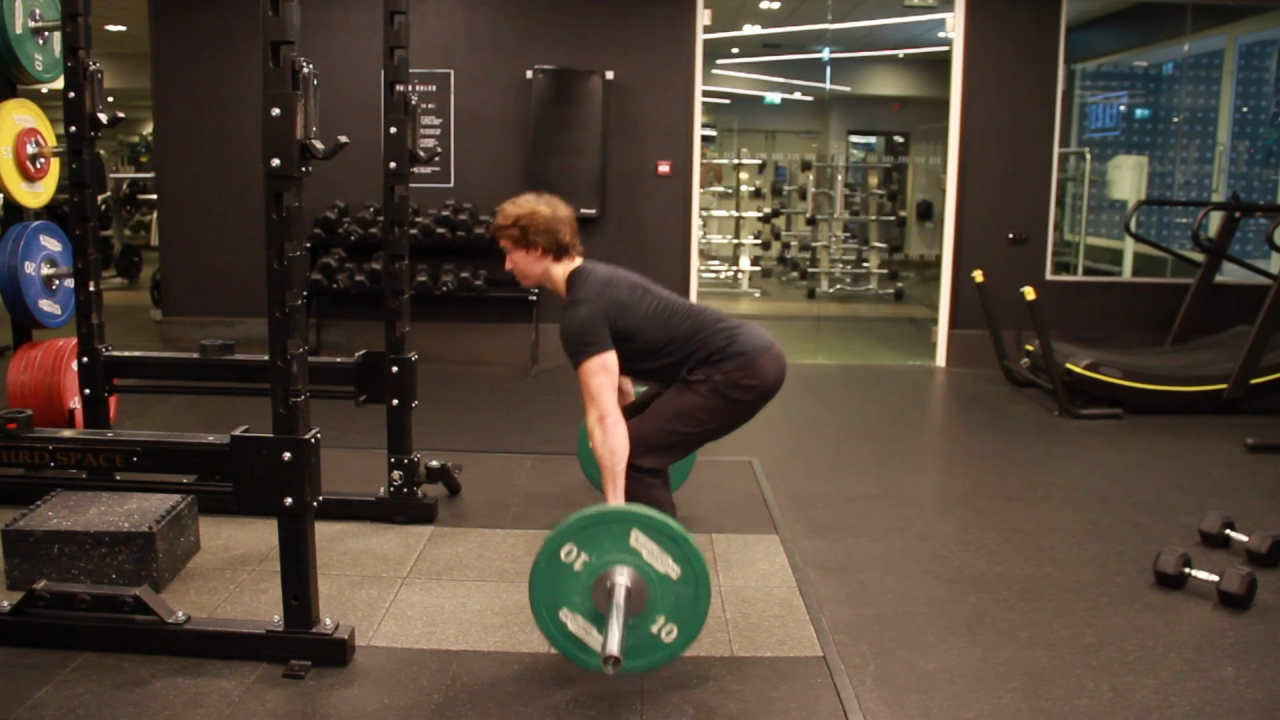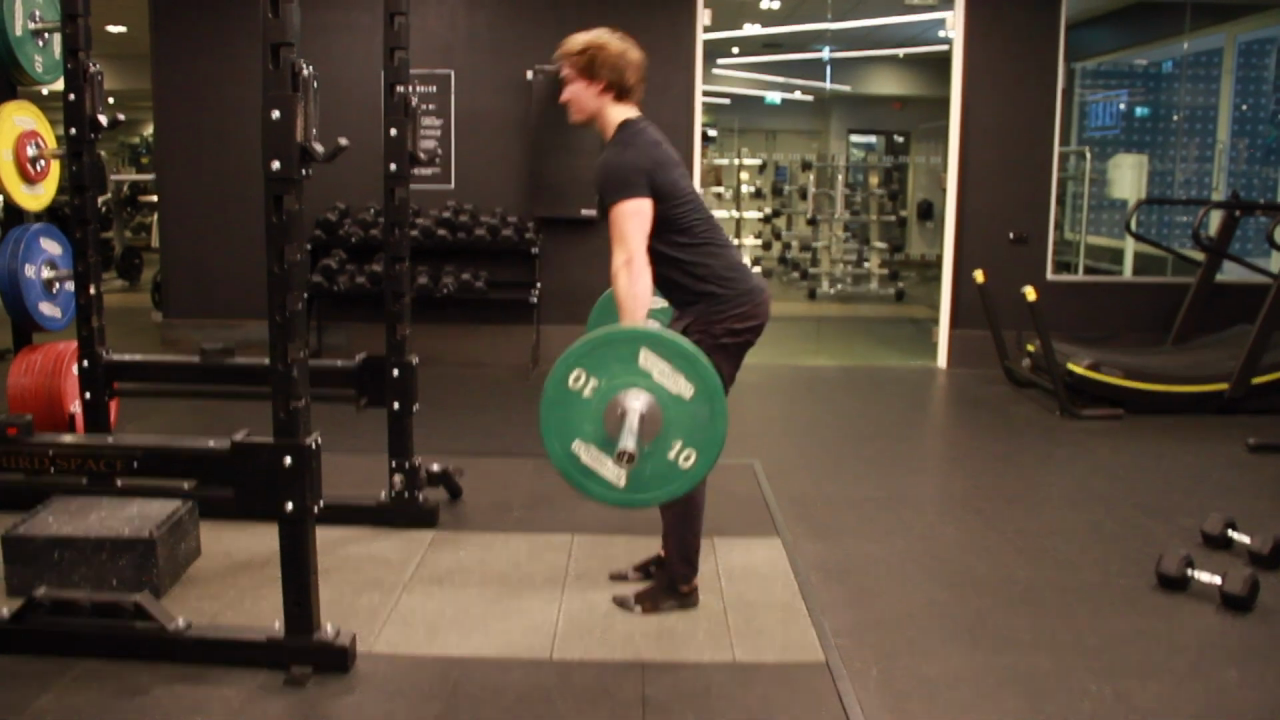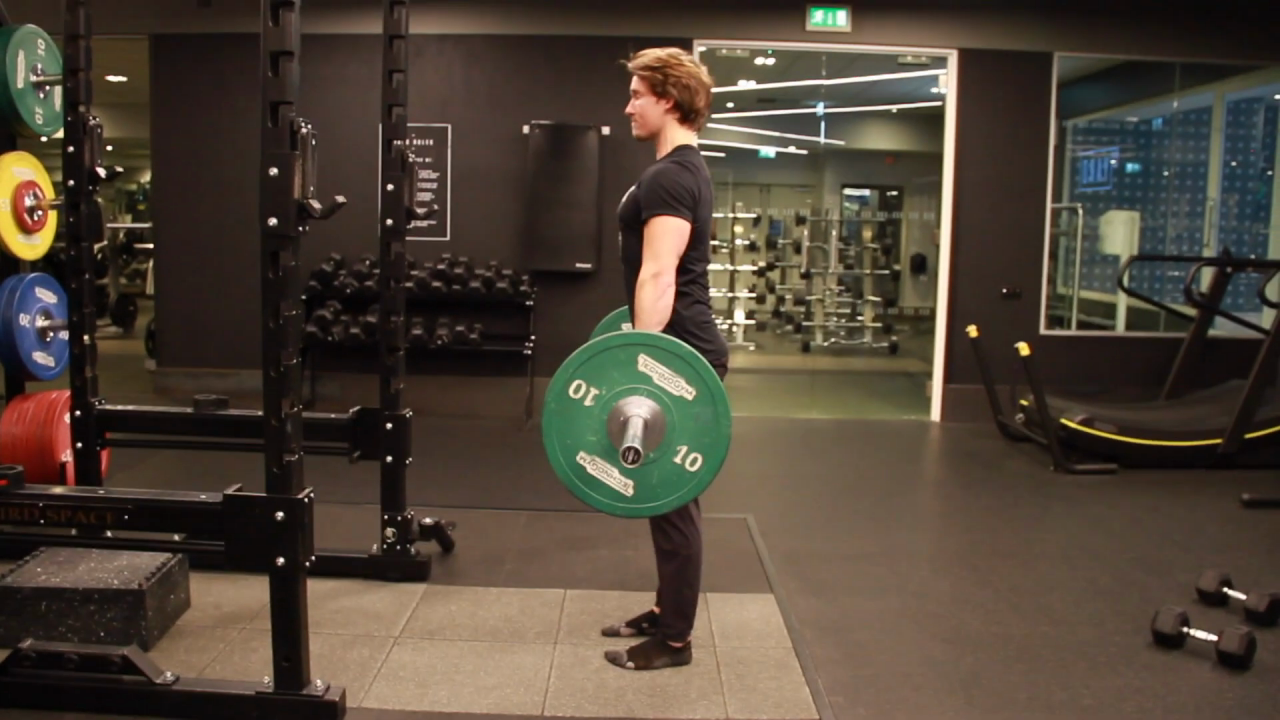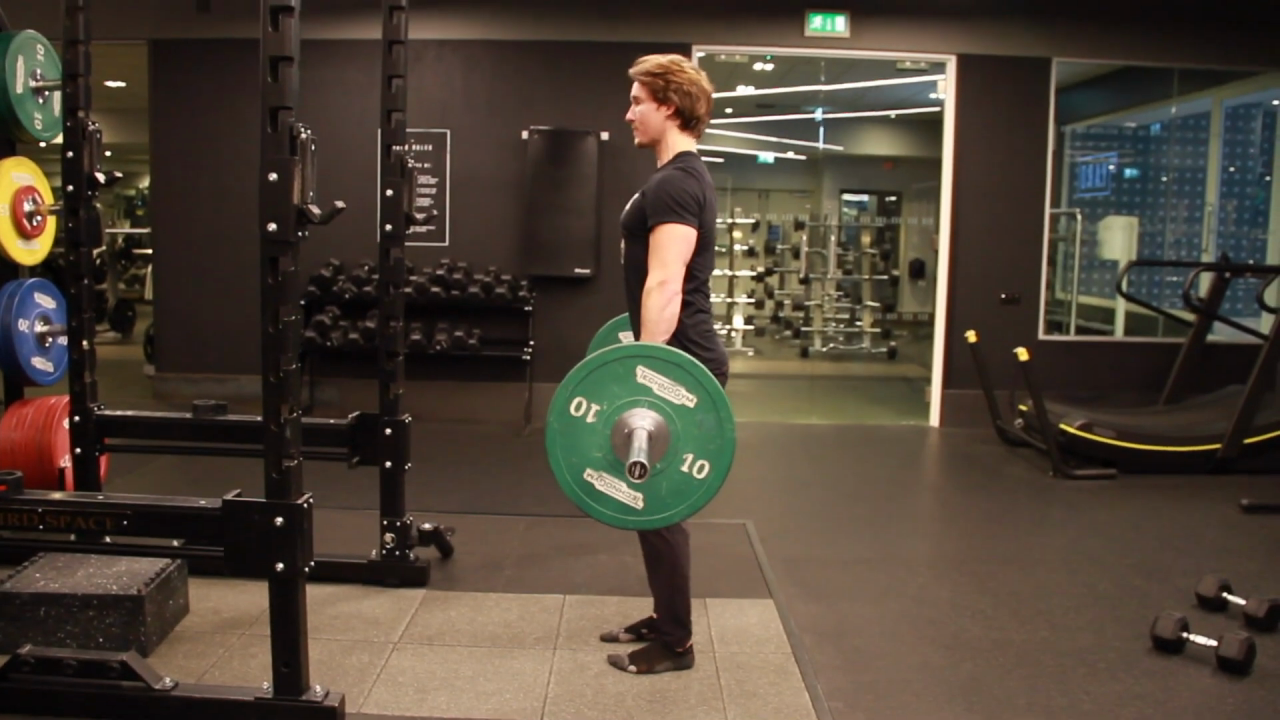
dt=0.4s
person 1, frame 1
left shoulder: (583, 314)
right shoulder: (597, 282)
left elbow: (603, 420)
right elbow: (619, 376)
left wrist: (615, 507)
right wrist: (626, 430)
left hip: (740, 369)
right hip: (745, 357)
left knee: (638, 454)
right knee: (637, 440)
person 1, frame 2
left shoulder: (623, 159)
right shoulder: (639, 143)
left elbow: (630, 262)
right wrist: (639, 332)
left hip: (721, 310)
right hip: (722, 300)
left ankle: (680, 584)
right ankle: (673, 556)
person 1, frame 3
left shoulder: (669, 176)
right shoulder: (682, 171)
left elbow: (658, 277)
right hip: (682, 353)
left ankle: (674, 640)
right ankle: (667, 613)
person 1, frame 4
left shoulder: (674, 183)
right shoulder: (682, 178)
left elbow: (664, 286)
right hip: (679, 362)
left ankle: (674, 642)
right ankle: (665, 618)
